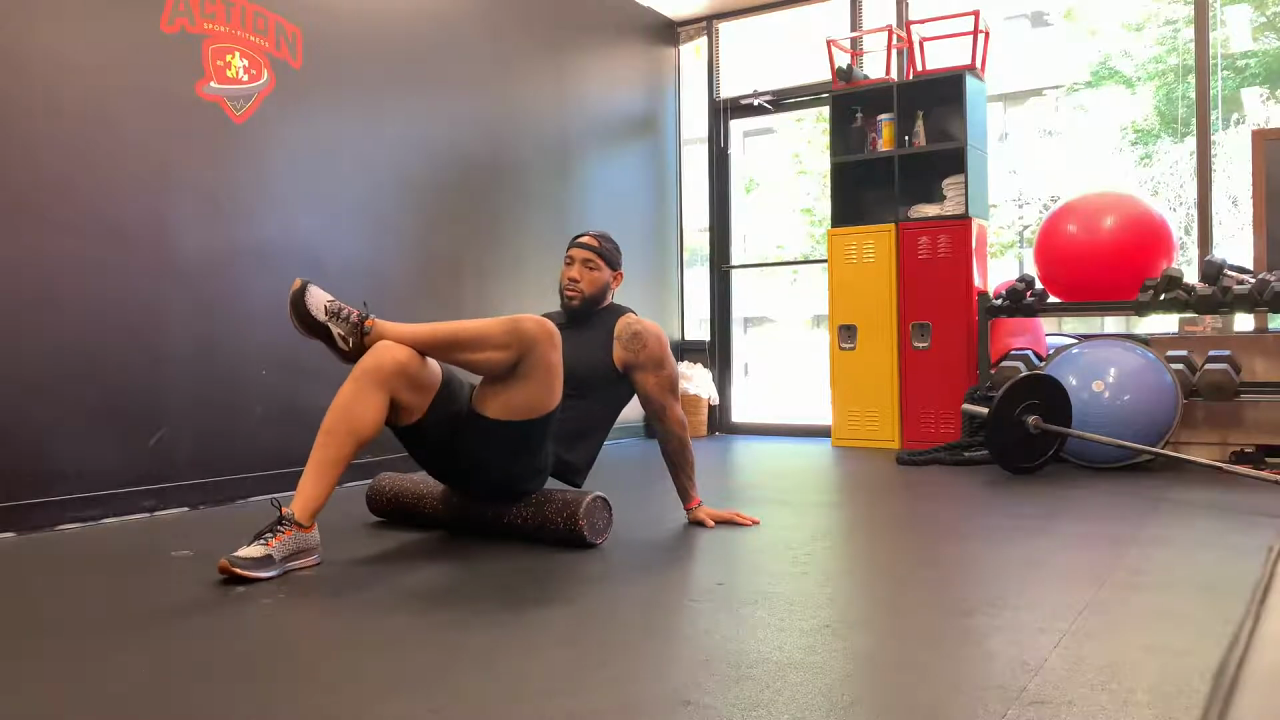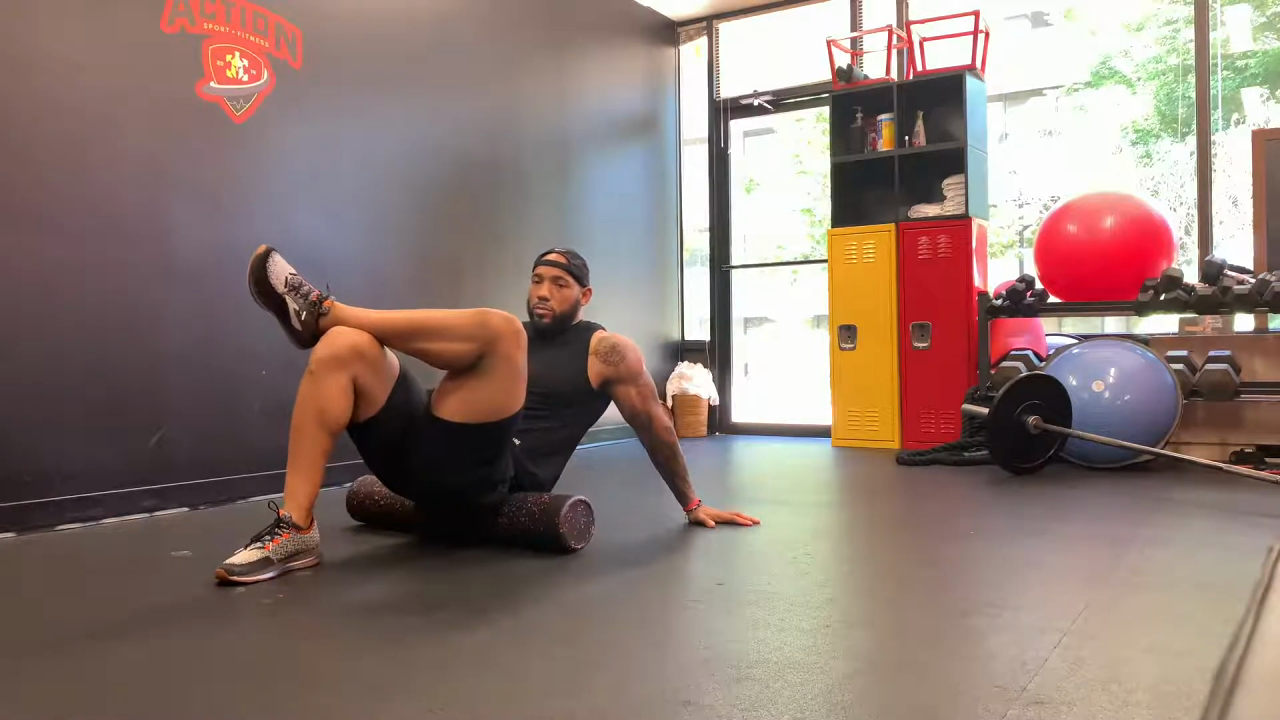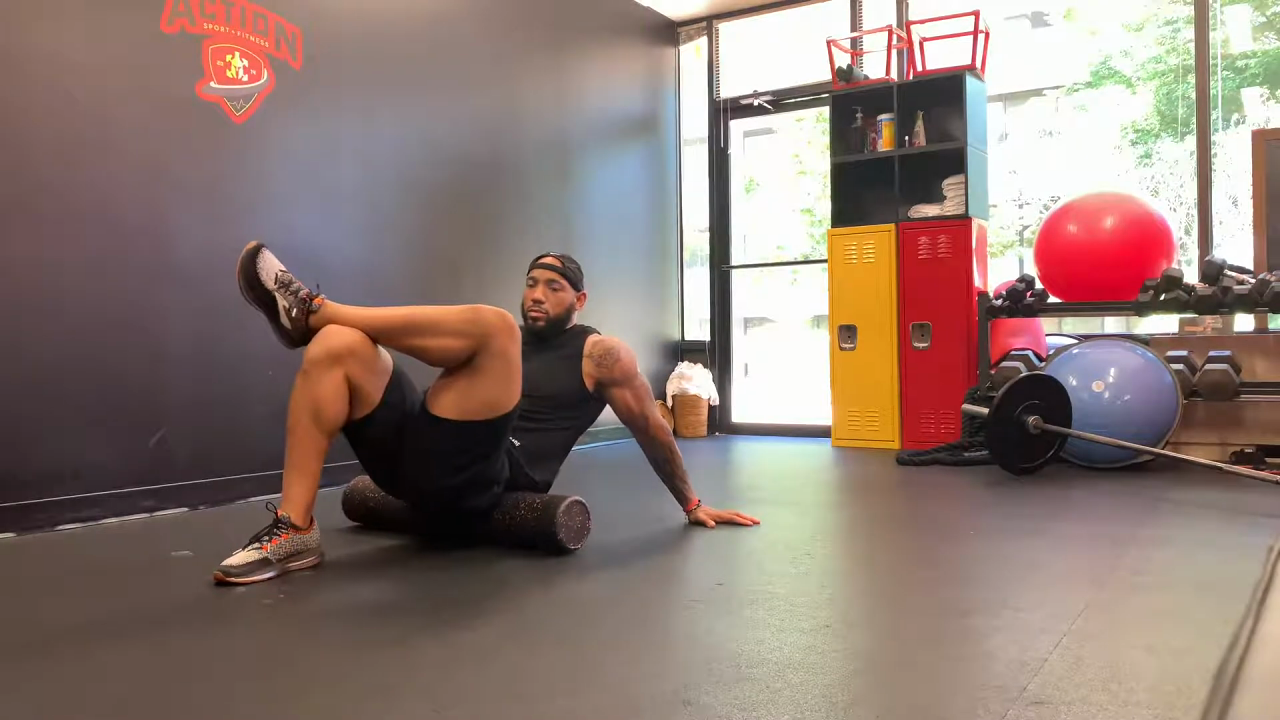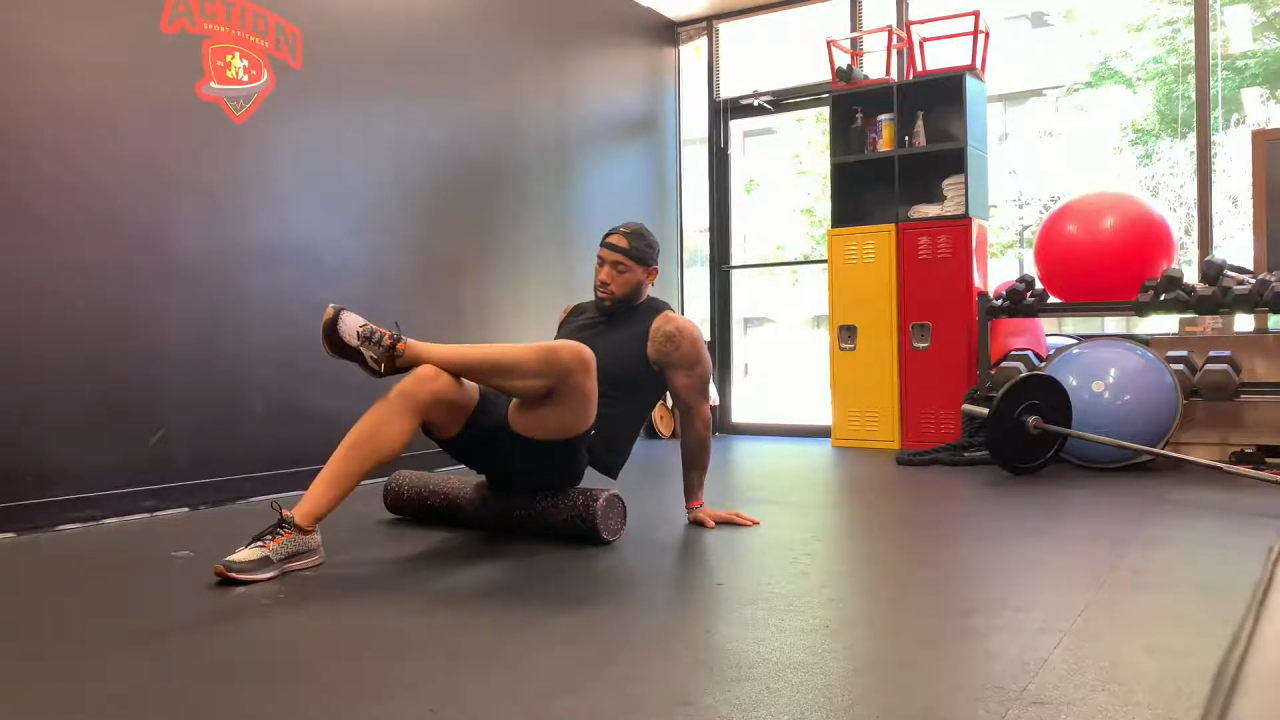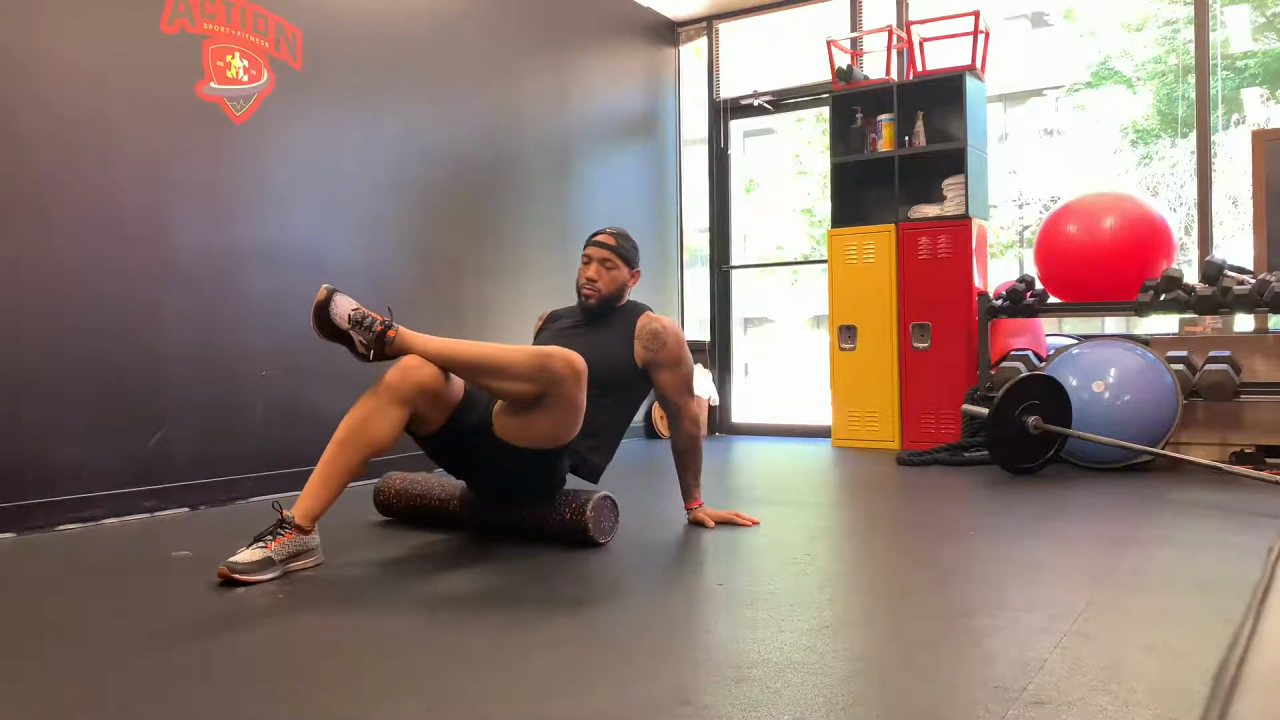
dt=1s
person 1, frame 1
left shoulder: (635, 335)
right shoulder: (548, 323)
left elbow: (669, 419)
left wrist: (692, 503)
left hip: (518, 463)
right hip: (468, 441)
left knee: (533, 334)
right knee: (387, 362)
left ankle: (365, 329)
right ankle: (297, 529)
person 1, frame 2
left shoulder: (607, 350)
right shoulder: (516, 342)
left elbow: (655, 426)
left wrist: (691, 503)
left hip: (479, 473)
right hip: (424, 454)
left knee: (498, 328)
right knee: (343, 347)
left ankle: (321, 311)
right ankle: (295, 529)
person 1, frame 3
left shoulder: (600, 354)
right shoulder: (511, 347)
left elbow: (651, 427)
left wrist: (690, 504)
left hip: (472, 473)
right hip: (417, 455)
left knee: (491, 324)
right knee: (336, 346)
left ankle: (312, 310)
right ankle: (293, 531)
person 1, frame 4
left shoulder: (670, 333)
right shoulder: (576, 314)
left elbow: (695, 415)
left wrist: (695, 502)
left hip: (557, 457)
right hip: (508, 433)
left knee: (574, 357)
right knee: (425, 385)
left ankle: (400, 347)
right ankle: (298, 530)
person 1, frame 5
left shoulder: (653, 333)
right shoulder: (552, 320)
left elbow: (684, 416)
left wrist: (693, 502)
left hip: (539, 463)
right hip: (486, 437)
left knee: (565, 364)
right knee: (411, 374)
left ankle: (390, 335)
right ankle: (297, 532)
